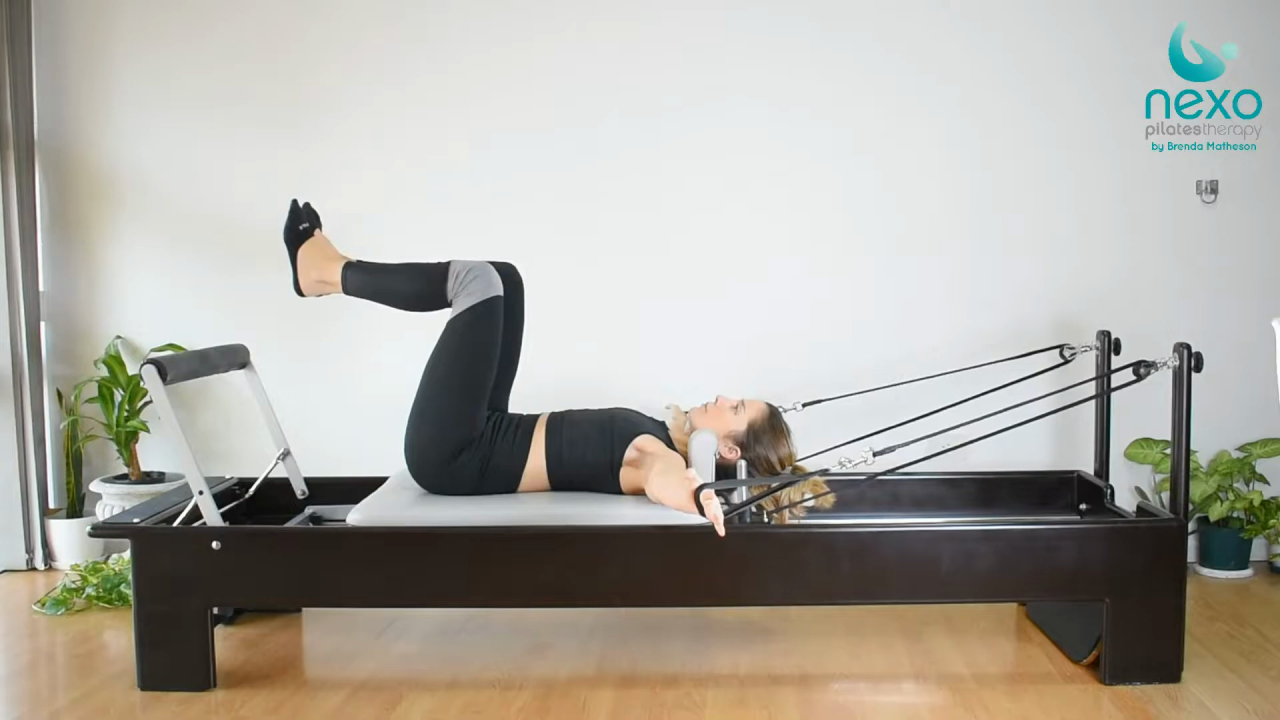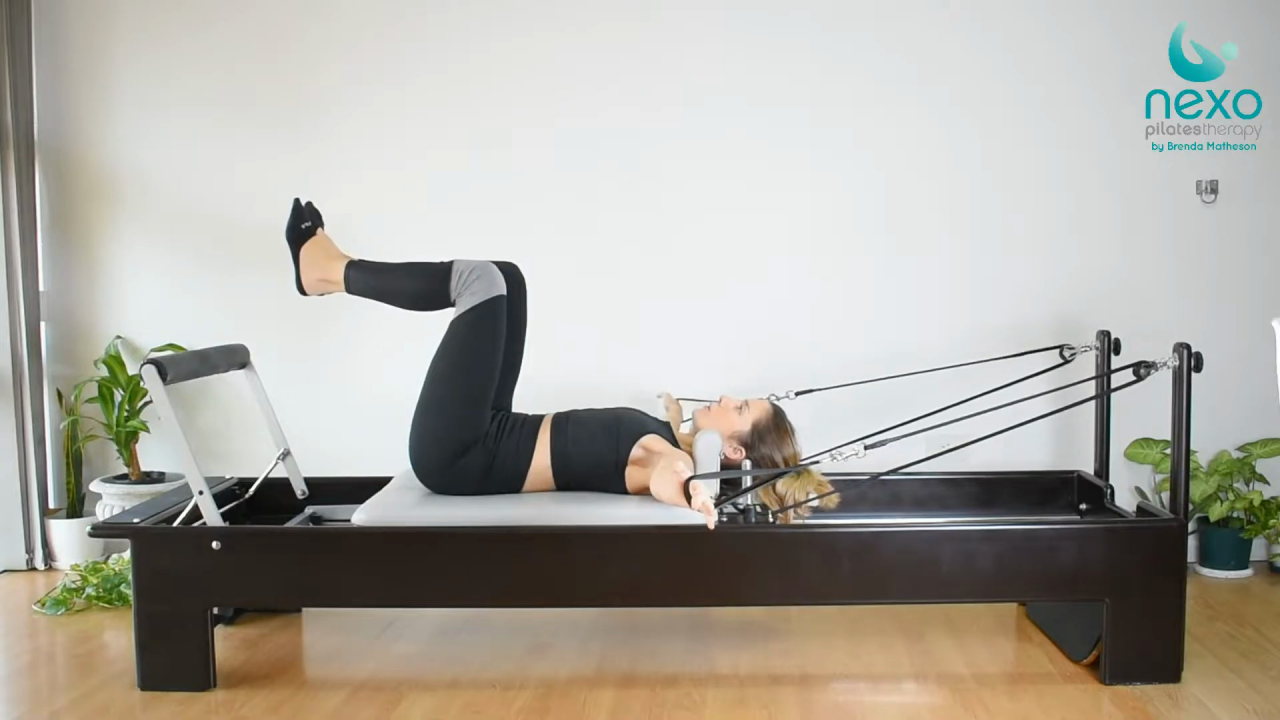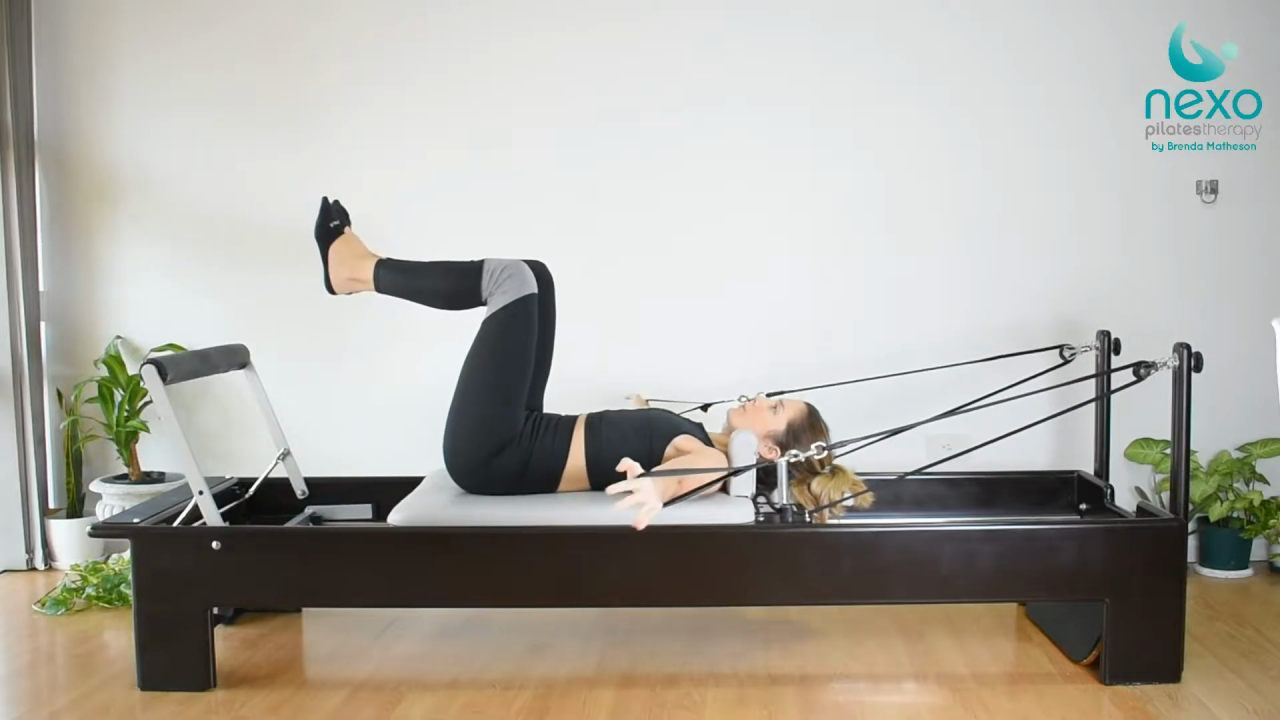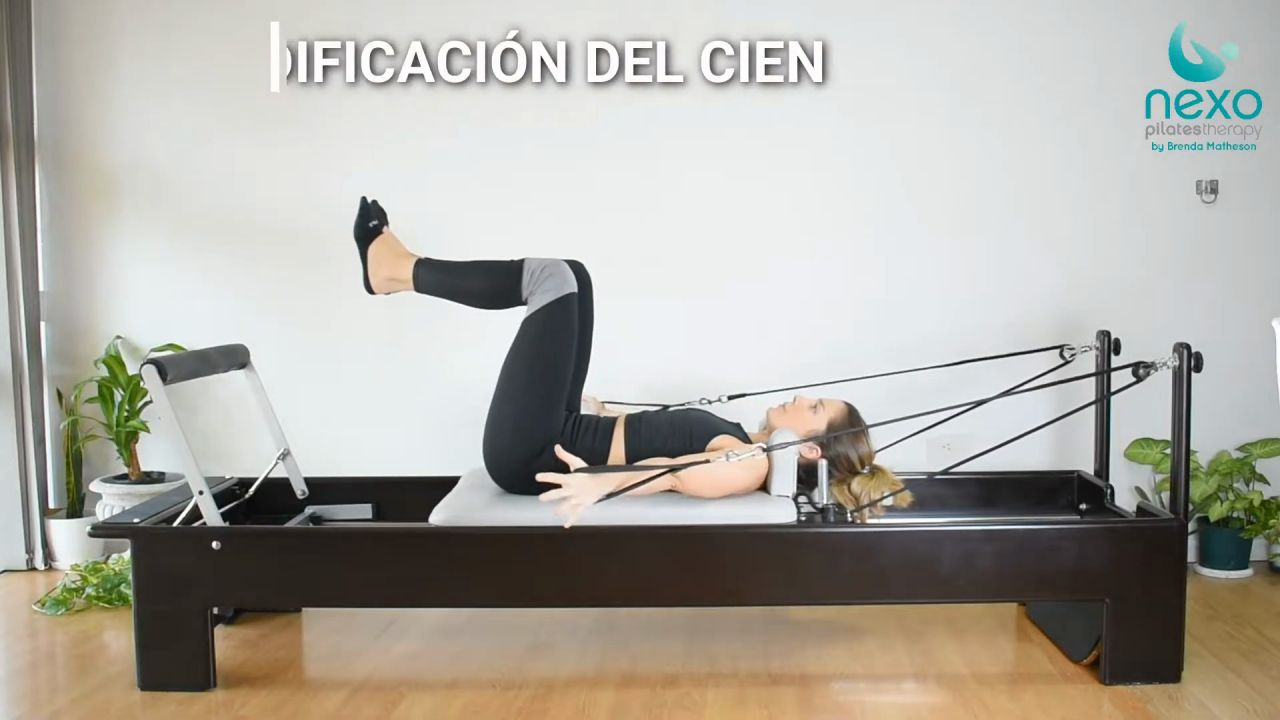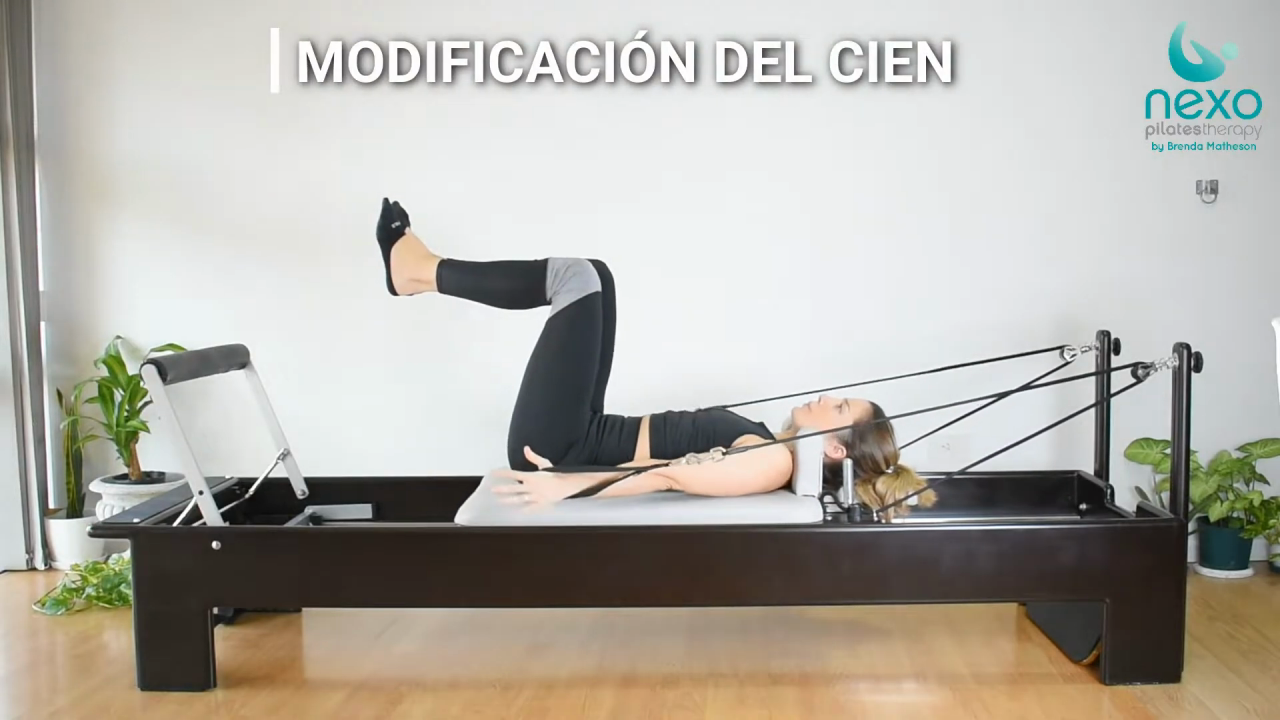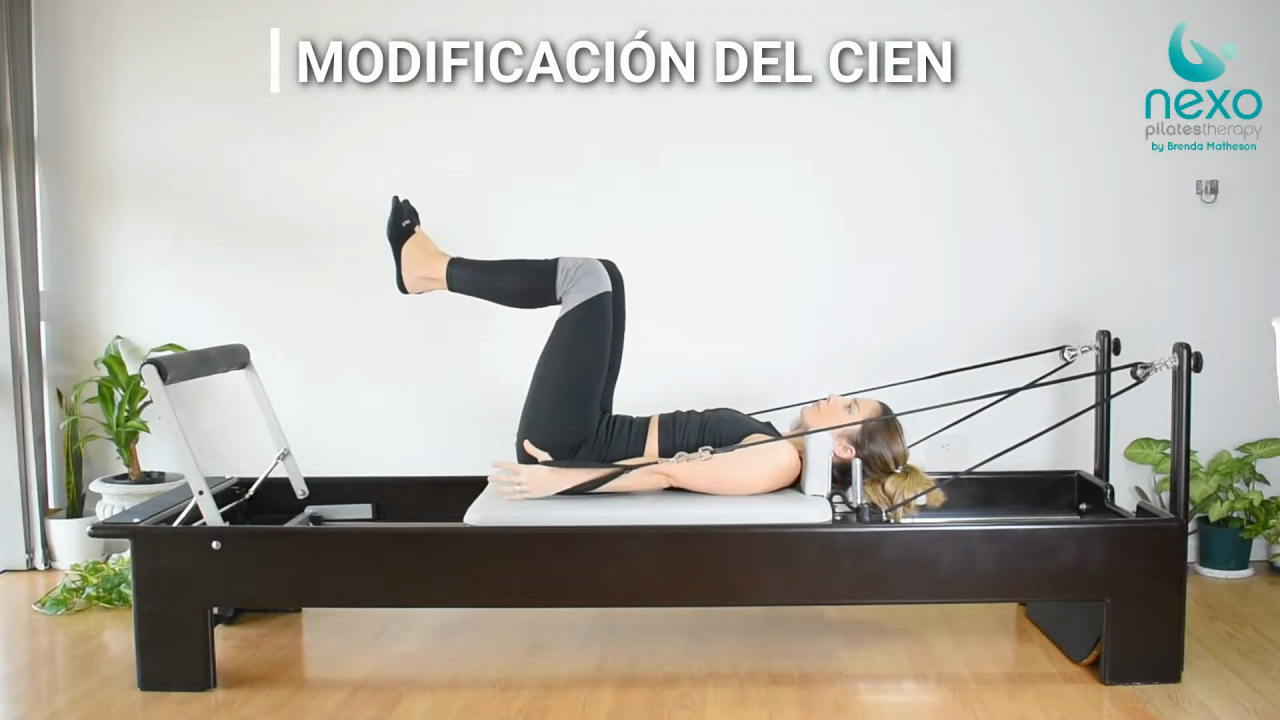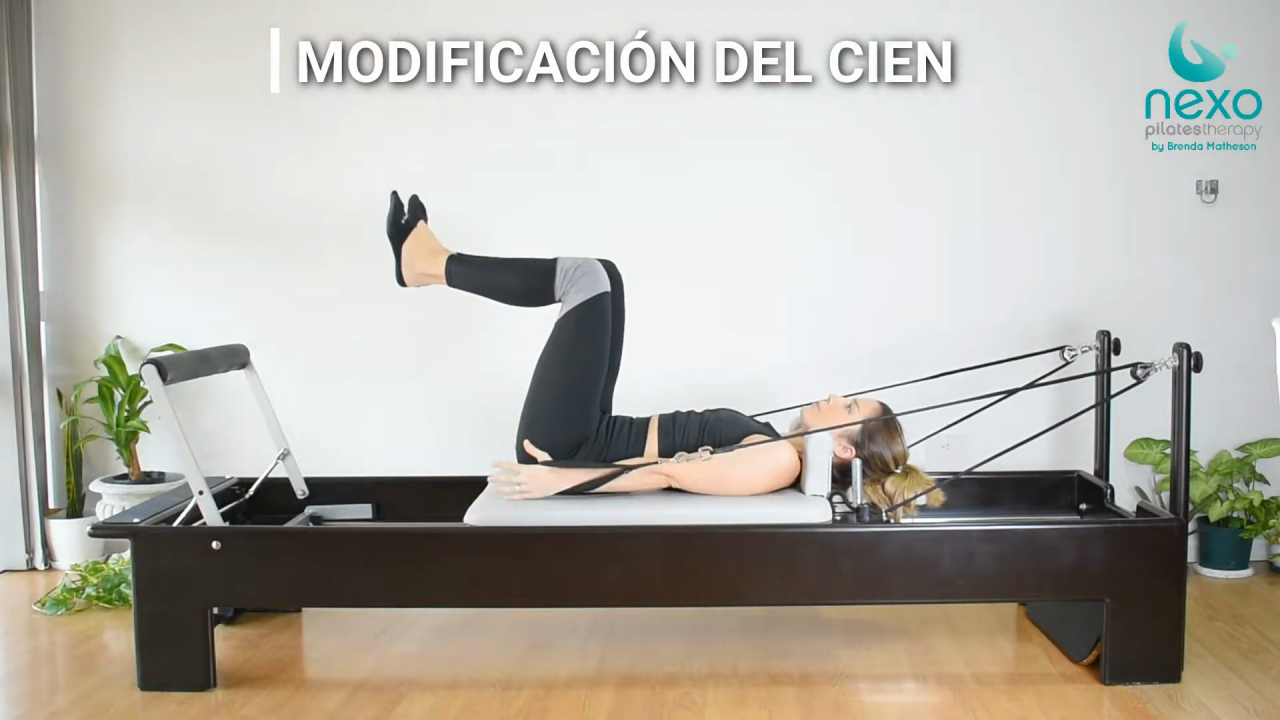
dt=0.5s
person 1, frame 1
left shoulder: (673, 463)
right shoulder: (671, 442)
left elbow: (663, 480)
left wrist: (696, 495)
right wrist: (679, 417)
left hip: (454, 458)
right hip: (488, 440)
left knee: (478, 280)
right knee: (499, 279)
left ankle: (331, 273)
right ankle: (335, 273)
person 1, frame 2
left shoulder: (680, 461)
right shoulder: (676, 443)
left elbow: (664, 479)
left wrist: (688, 488)
right wrist: (674, 408)
left hip: (459, 457)
right hip: (492, 438)
left knee: (481, 281)
right knee: (502, 278)
left ankle: (334, 271)
right ankle: (335, 274)
person 1, frame 3
left shoulder: (713, 466)
right shoulder: (708, 446)
left elbow: (677, 478)
left wrist: (648, 489)
right wrist: (646, 407)
left hip: (492, 458)
right hip: (518, 444)
left knee: (512, 279)
right knee: (530, 278)
left ankle: (361, 270)
right ankle: (363, 271)
person 1, frame 4
left shoulder: (749, 467)
right shoulder: (745, 446)
left elbow: (673, 472)
left wrist: (606, 483)
right wrist: (608, 410)
left hip: (532, 458)
right hip: (566, 440)
left knee: (553, 280)
right knee: (567, 277)
left ankle: (400, 269)
right ankle: (401, 272)
person 1, frame 5
left shoulder: (773, 465)
right shoulder: (766, 444)
left elbow: (672, 476)
left wrist: (569, 484)
left hip: (556, 451)
right hip: (580, 445)
left knee: (576, 279)
right knee: (590, 277)
left ankle: (425, 272)
right ankle: (425, 274)
person 1, frame 6
left shoulder: (781, 462)
right shoulder: (775, 445)
left elbow: (670, 473)
left wrist: (563, 479)
left hip: (568, 450)
right hip: (592, 441)
left knee: (586, 278)
right knee: (598, 276)
left ankle: (435, 270)
right ankle: (434, 272)
person 1, frame 7
left shoulder: (780, 463)
right shoulder: (774, 445)
left elbow: (670, 475)
left wrist: (561, 479)
left hip: (567, 453)
right hip: (587, 445)
left knee: (585, 277)
right knee: (599, 276)
left ankle: (434, 263)
right ankle: (434, 265)
